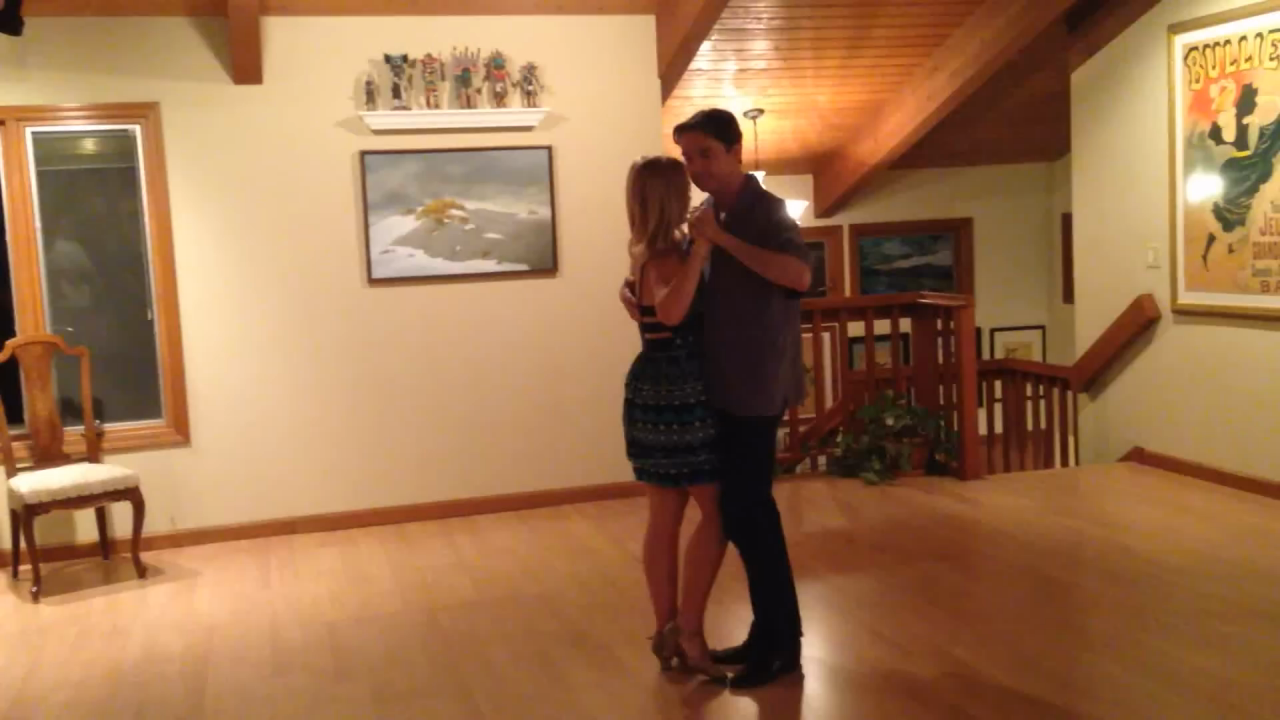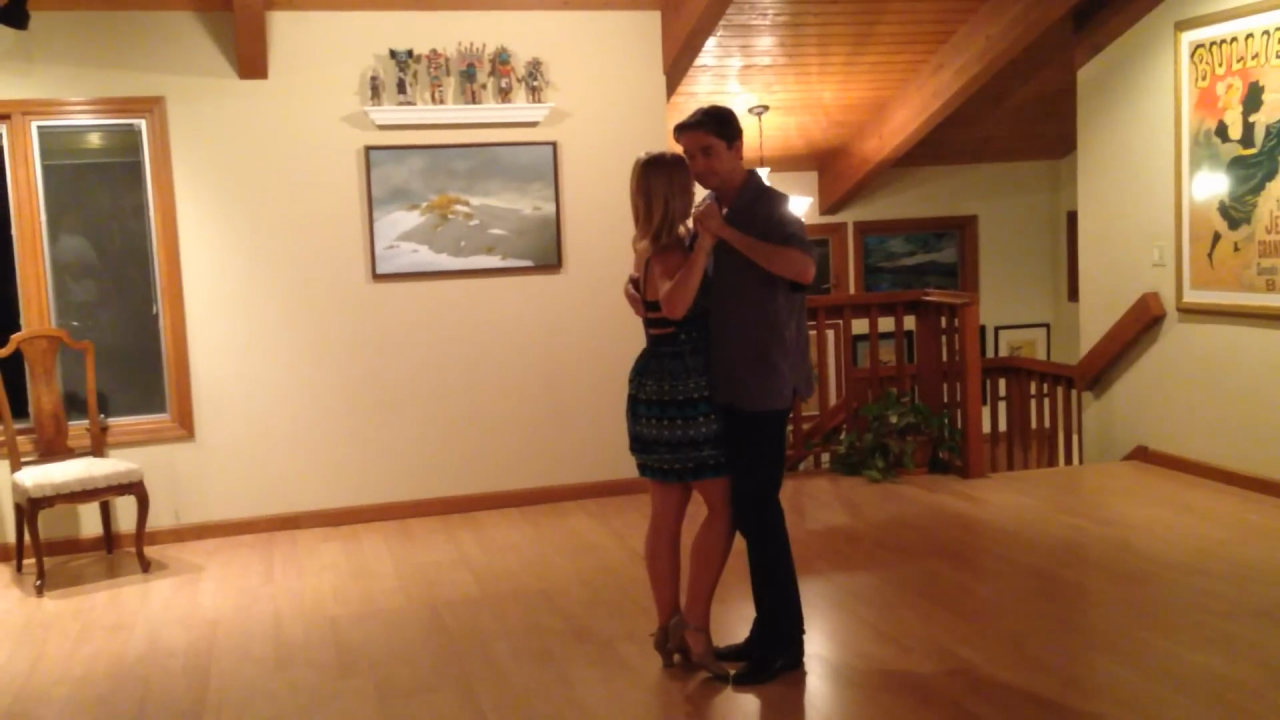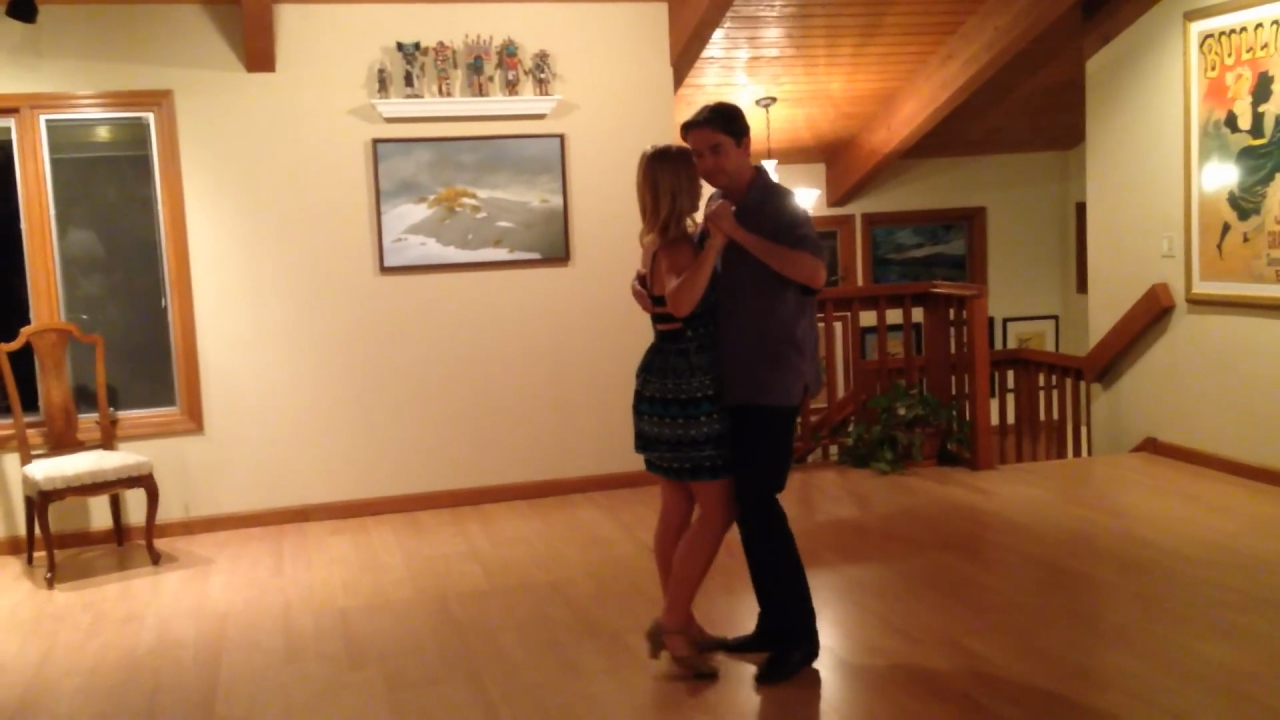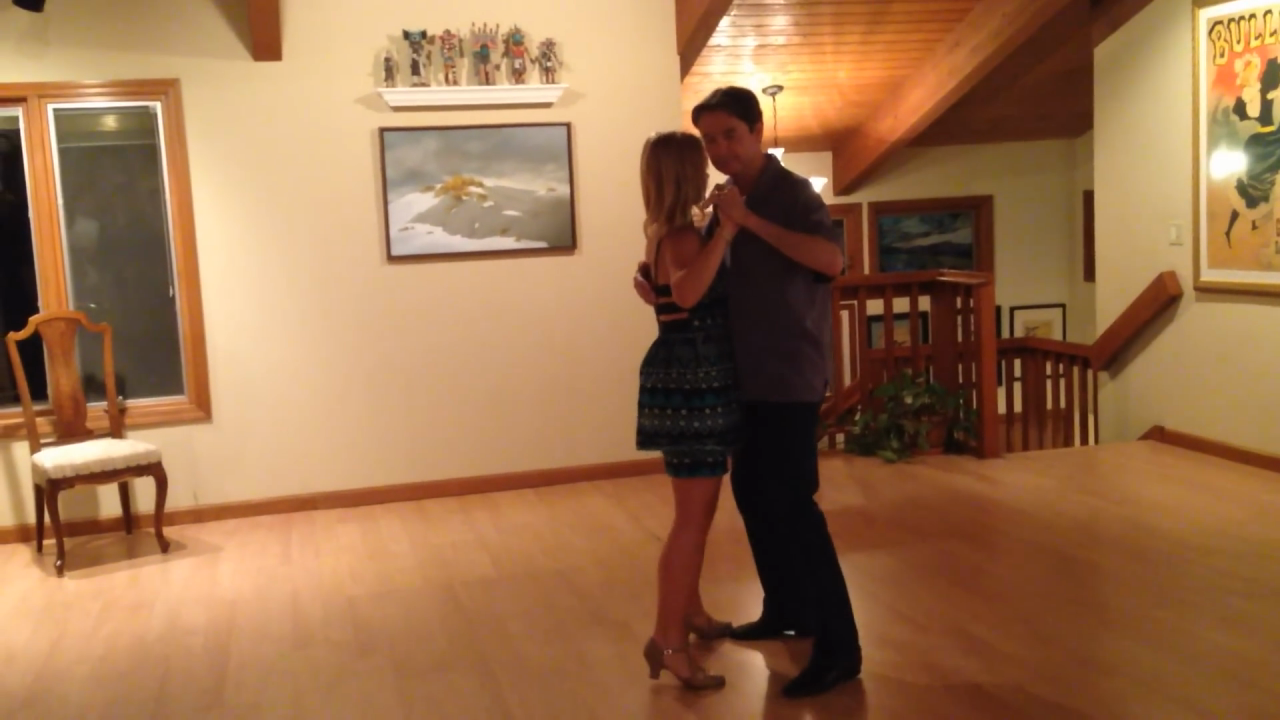
dt=0.5s
person 1, frame 1
left shoulder: (766, 211)
right shoulder: (706, 213)
left elbow: (799, 276)
left wrist: (722, 238)
right wrist: (633, 288)
left hip: (755, 385)
right hip: (724, 384)
left knee: (744, 510)
right knee: (745, 508)
left ankle: (782, 643)
right ankle: (768, 634)
person 1, frame 2
left shoulder: (768, 205)
right shoulder: (707, 211)
left elbow: (803, 269)
left wrist: (726, 233)
right wrist: (637, 284)
left hip: (763, 381)
right hip: (728, 382)
left knee: (757, 507)
right knee: (743, 507)
left ankle: (784, 641)
right ankle: (768, 632)
person 1, frame 3
left shoulder: (778, 204)
right shoulder: (717, 208)
left elbow: (814, 273)
left wrist: (737, 234)
right wrist: (645, 282)
left hip: (774, 380)
right hip: (735, 380)
left knee: (758, 500)
right knee: (745, 501)
left ankle: (798, 633)
right ankle: (775, 621)
person 1, frame 4
left shoulder: (792, 192)
right shoulder: (728, 195)
left elbow: (831, 260)
left wrist: (749, 220)
right wrist: (649, 274)
left hip: (790, 374)
right hip: (748, 373)
left knee: (793, 502)
right knee: (751, 490)
left ankle: (837, 646)
right ankle: (787, 607)
person 2, frame 1
left shoulder: (646, 253)
right shoulder: (666, 257)
right elbow: (671, 311)
right wrist: (699, 252)
left hip: (653, 393)
right hip: (678, 397)
left knee: (665, 518)
right knee: (716, 512)
left ankle: (668, 629)
right ankle: (688, 629)
person 2, frame 2
left shoulder: (649, 249)
right shoulder: (670, 253)
right elbow: (674, 306)
right wrist: (703, 245)
left hip: (657, 390)
right hip: (682, 393)
left knee: (666, 514)
right knee: (723, 507)
left ankle: (670, 626)
right ankle: (693, 623)
person 2, frame 3
left shoulder: (658, 243)
right shoulder: (677, 248)
right elbow: (681, 303)
right wrist: (715, 244)
left hip: (667, 386)
right hip: (688, 391)
left knee: (677, 510)
right knee: (716, 512)
left ankle: (680, 621)
right ankle: (672, 625)
person 2, frame 4
left shoulder: (664, 233)
right shoulder: (682, 237)
right elbow: (687, 293)
right wrist: (725, 232)
left hip: (677, 379)
right hip: (692, 383)
left knee: (693, 507)
right knee: (695, 516)
left ankle: (690, 611)
right ankle: (667, 643)
